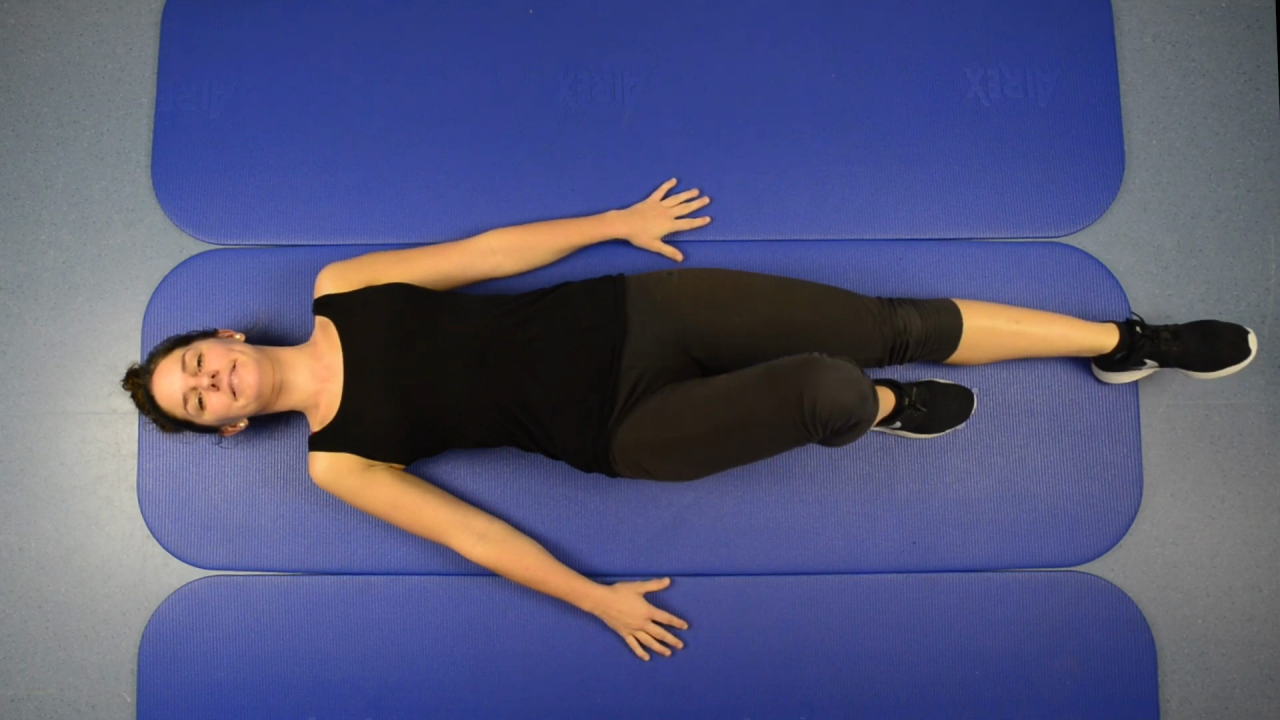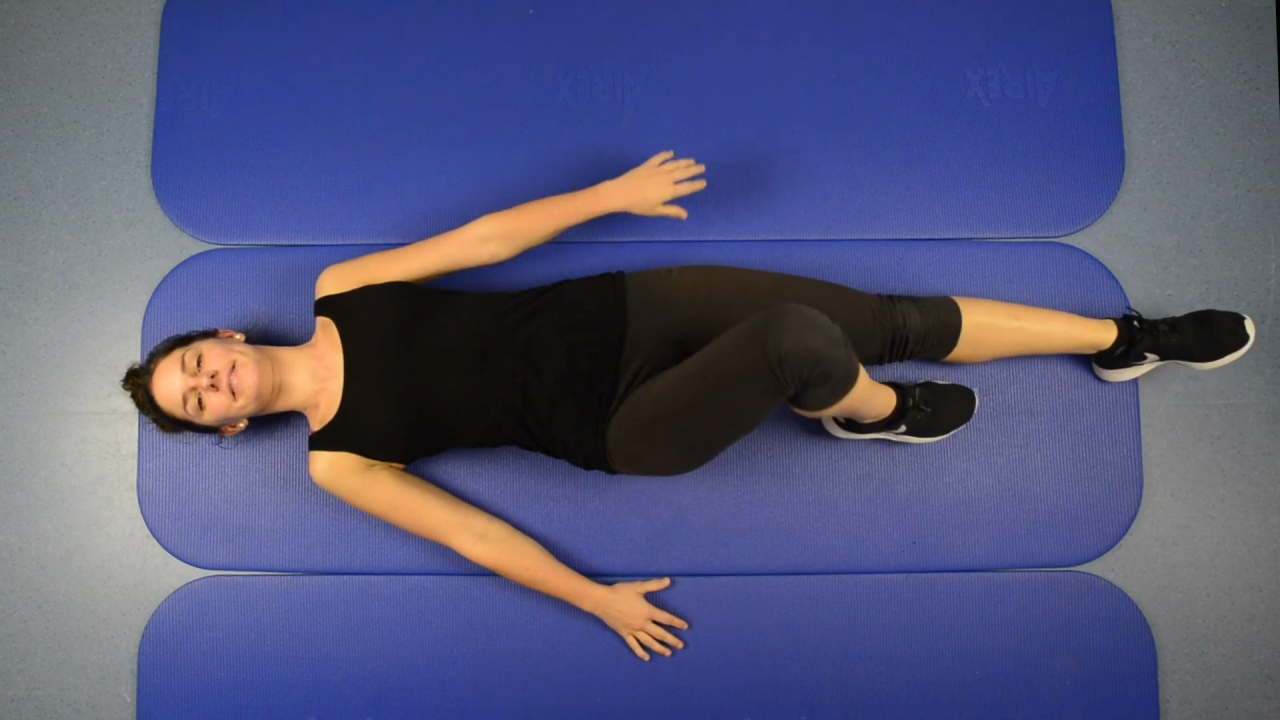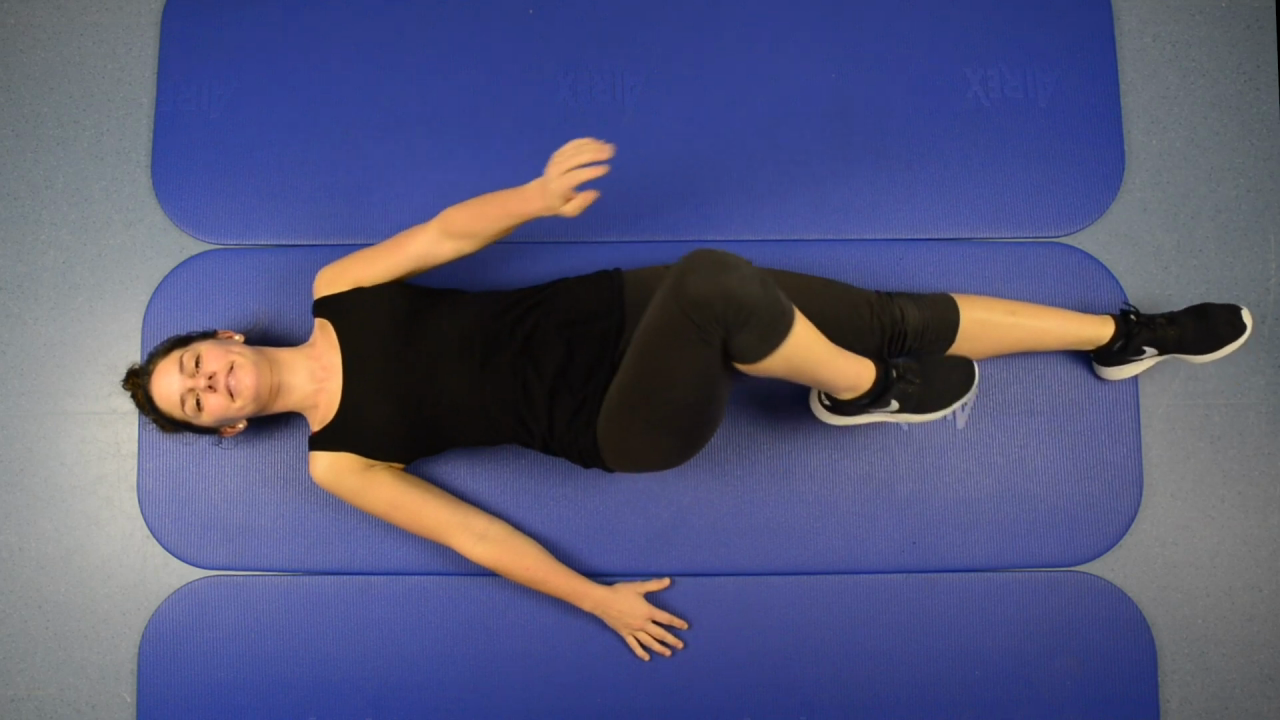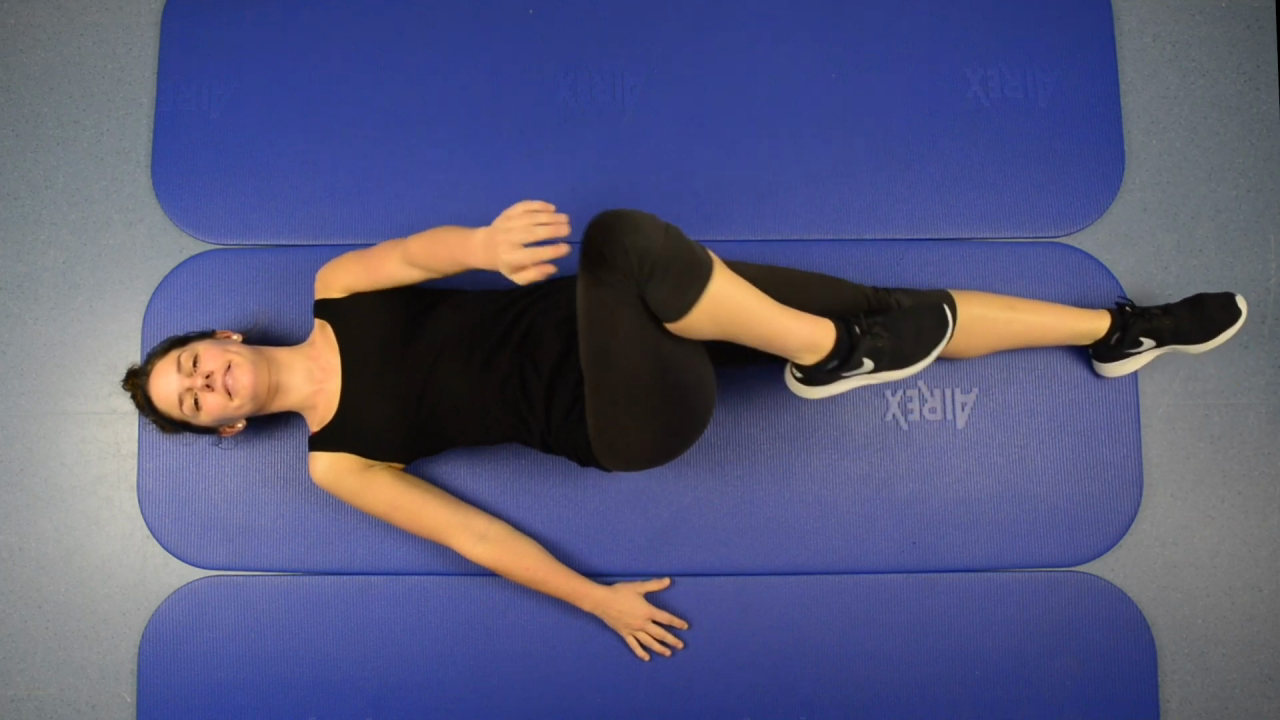
dt=0.3s
person 1, frame 1
left shoulder: (338, 287)
right shoulder: (336, 465)
left elbow: (485, 250)
right elbow: (472, 534)
left wrist: (617, 222)
right wrist: (596, 601)
left hip: (627, 312)
right hip: (620, 431)
left knee: (898, 322)
right knee: (829, 392)
left ankle: (1129, 342)
right ankle: (882, 410)
person 1, frame 2
left shoulder: (339, 289)
right shoulder: (335, 463)
left elbow: (482, 237)
right elbow: (471, 533)
left wrist: (615, 192)
right wrist: (597, 600)
left hip: (629, 310)
right hip: (620, 427)
left knee: (899, 320)
right knee: (800, 343)
left ankle: (1126, 338)
right ankle: (878, 413)
person 1, frame 3
left shoulder: (337, 289)
right shoulder: (336, 464)
left elbow: (450, 232)
right elbow: (470, 533)
left wrist: (530, 196)
right wrist: (595, 599)
left hip: (618, 312)
right hip: (628, 427)
left knee: (902, 314)
right knee: (707, 293)
left ankle: (1127, 334)
right ankle: (866, 396)
person 1, frame 4
left shoulder: (336, 285)
right shoulder: (335, 463)
left elbow: (418, 250)
right elbow: (468, 531)
left wrist: (489, 241)
right wrist: (596, 600)
left hip: (625, 327)
right hip: (629, 425)
right knee: (618, 249)
left ankle: (1122, 329)
right ankle: (831, 354)
